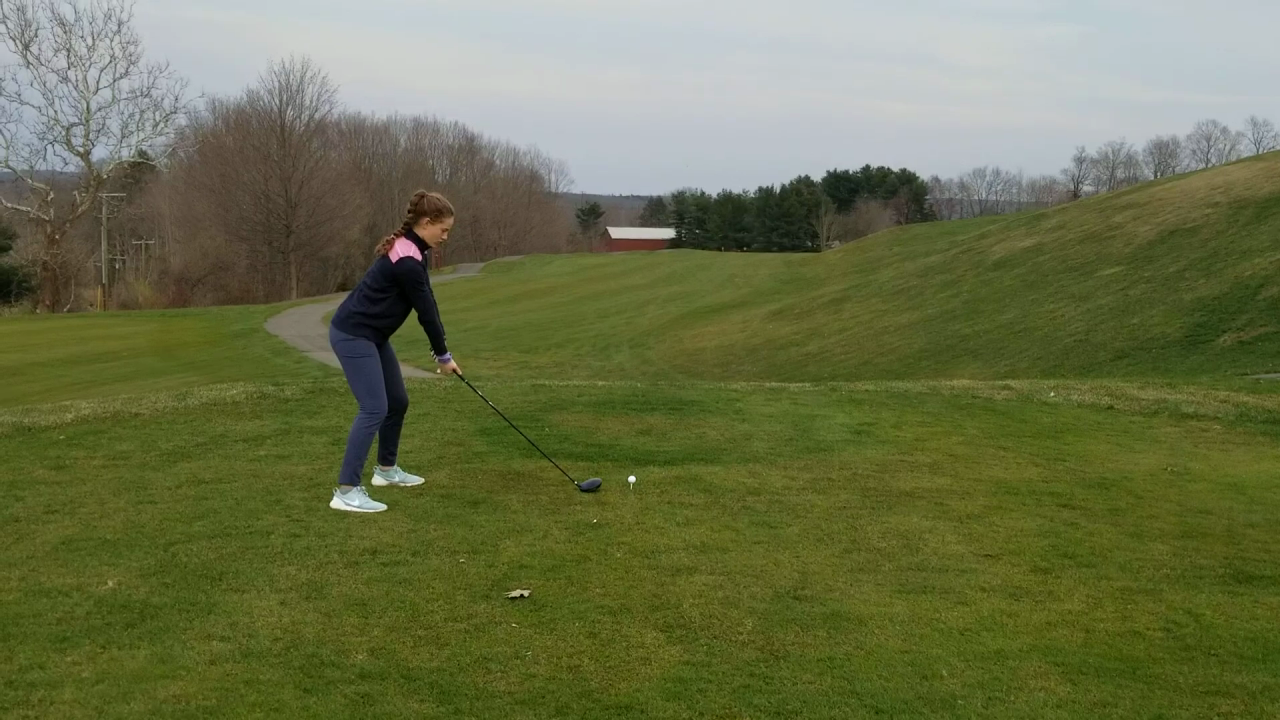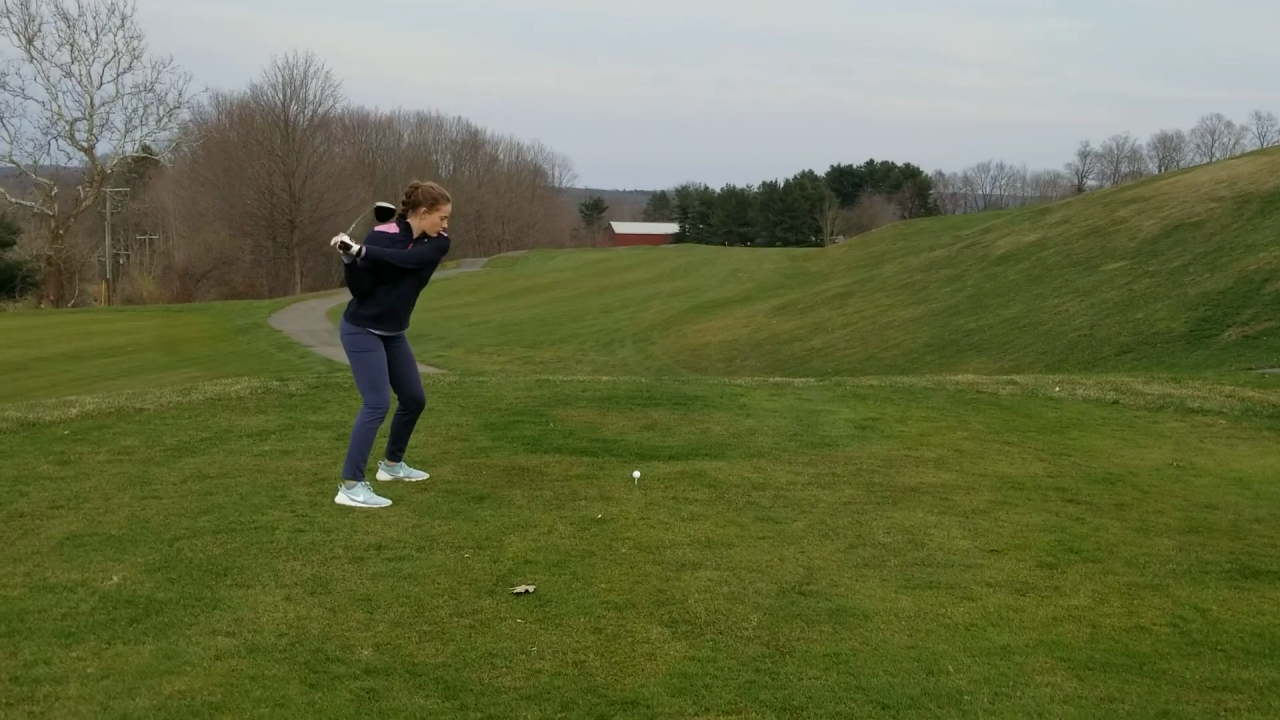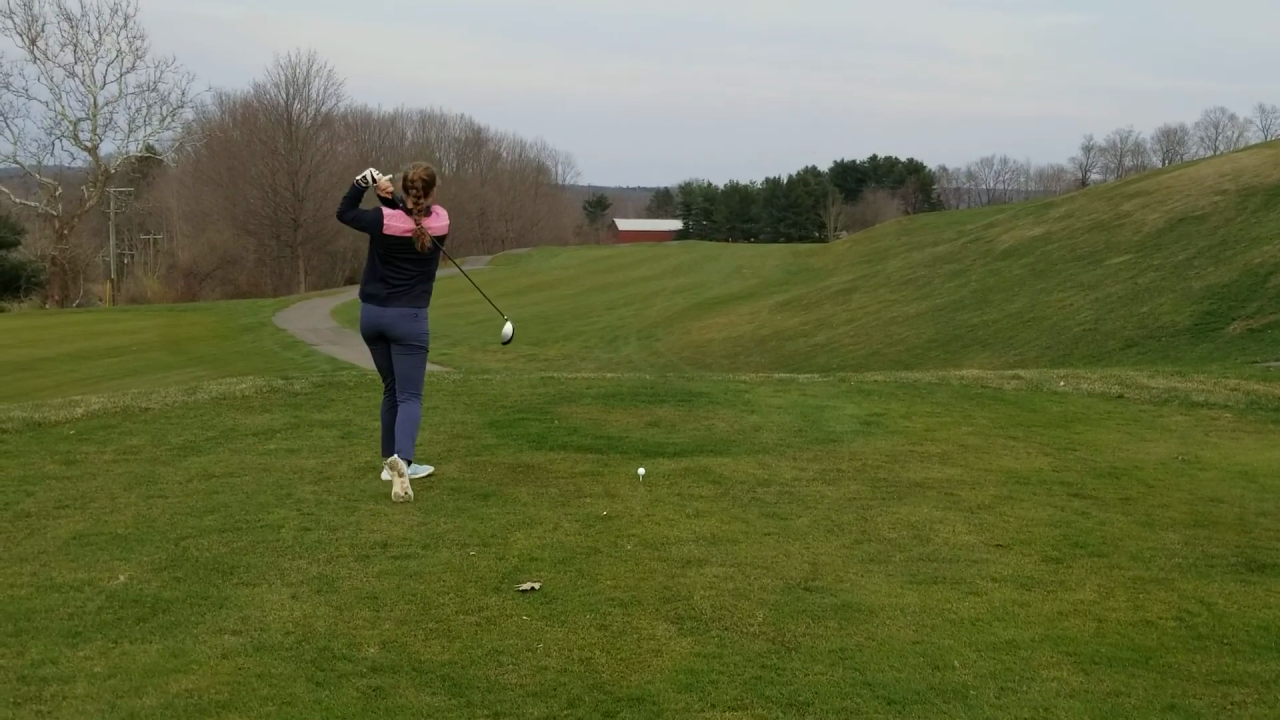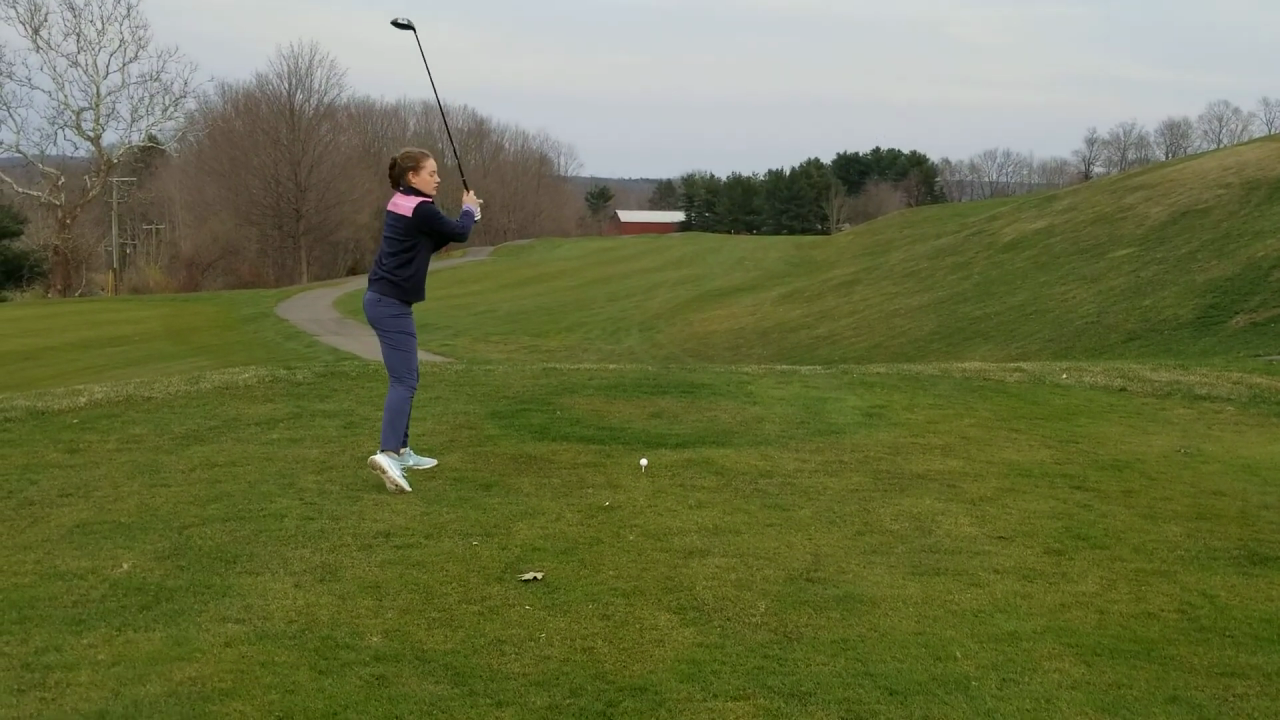
dt=1s
person 1, frame 1
left shoulder: (415, 249)
right shoulder: (406, 261)
left elbow: (428, 302)
right elbow: (425, 311)
left wrist: (441, 347)
right wrist: (443, 355)
left hip: (372, 334)
right hip: (353, 335)
left knee: (397, 402)
right knee: (373, 409)
left ankle: (386, 469)
right ankle: (346, 491)
person 1, frame 2
left shoulder: (438, 244)
right shoulder: (379, 237)
left elbow: (405, 259)
right elbow: (360, 291)
left wrist: (358, 250)
right wrist: (349, 257)
left hip: (393, 333)
right hip: (362, 329)
left knee: (414, 399)
right knee: (377, 404)
left ankle: (392, 464)
right ankle: (350, 486)
person 1, frame 3
left shoulder: (384, 219)
right shoulder: (439, 220)
left elbow: (343, 213)
left wrist: (365, 180)
right wrist: (385, 191)
left hip: (372, 314)
right hip: (409, 318)
left knee: (392, 390)
right knee: (409, 397)
left ankle: (394, 461)
right ankle: (402, 459)
person 1, frame 4
left shoulder: (402, 204)
right shoulder: (421, 208)
left elbow: (434, 240)
right elbow: (459, 234)
left wrist: (465, 214)
right wrist: (469, 211)
left hip: (385, 299)
right hip: (391, 304)
left knee: (407, 378)
right knee: (404, 381)
left ankle: (400, 451)
right ankle: (387, 453)
